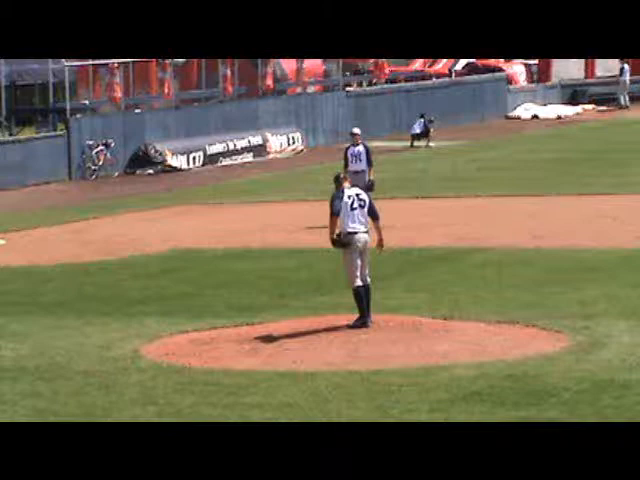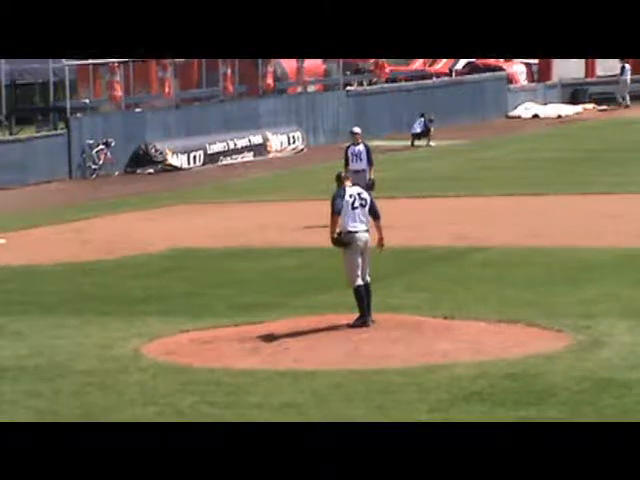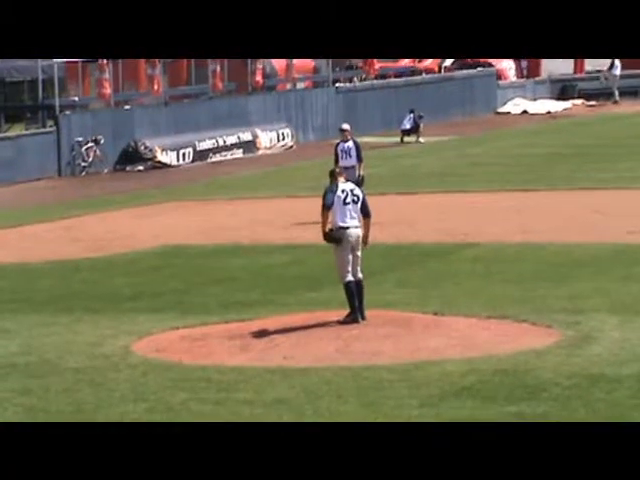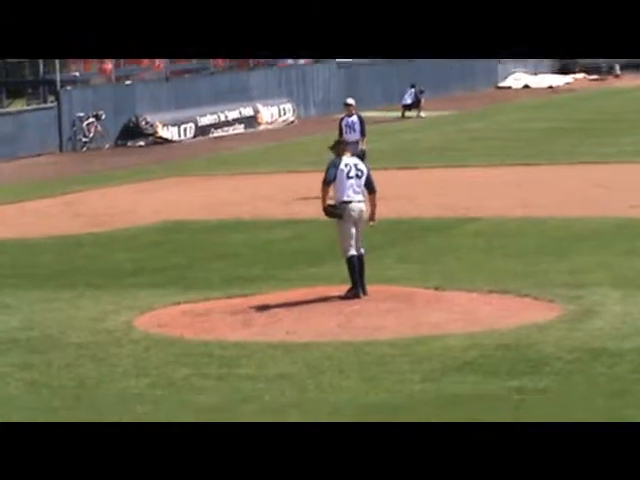
dt=0.4s
person 1, frame 1
left shoulder: (339, 194)
right shoulder: (363, 193)
left elbow: (334, 214)
right elbow: (375, 217)
left wrist: (332, 234)
right wrist: (380, 237)
left hip: (351, 238)
right hip: (365, 236)
left knee: (355, 280)
right knee: (364, 277)
left ankle: (364, 317)
right ankle: (367, 315)
person 1, frame 2
left shoulder: (340, 193)
right shoulder: (364, 192)
left elbow: (336, 213)
right elbow: (376, 216)
left wrist: (332, 233)
right wrist: (380, 236)
left hip: (351, 237)
right hip: (365, 235)
left knee: (355, 279)
right knee: (365, 276)
left ankle: (364, 317)
right ankle: (368, 314)
person 1, frame 3
left shoulder: (332, 188)
right shoulder: (357, 189)
left elbow: (326, 207)
right elbow: (367, 215)
left wrist: (324, 229)
right wrist: (366, 235)
left hip: (343, 233)
right hip: (357, 232)
left knee: (346, 275)
right knee: (357, 273)
left ankle: (354, 313)
right ankle: (360, 311)
person 1, frame 4
left shoulder: (336, 162)
right shoulder: (361, 164)
left elbow: (327, 183)
right elbow: (372, 190)
left wrist: (324, 204)
right wrist: (373, 212)
left hip: (346, 207)
right hip: (361, 206)
left knee: (349, 249)
right knee: (358, 248)
left ankle: (356, 288)
right ankle: (361, 286)
